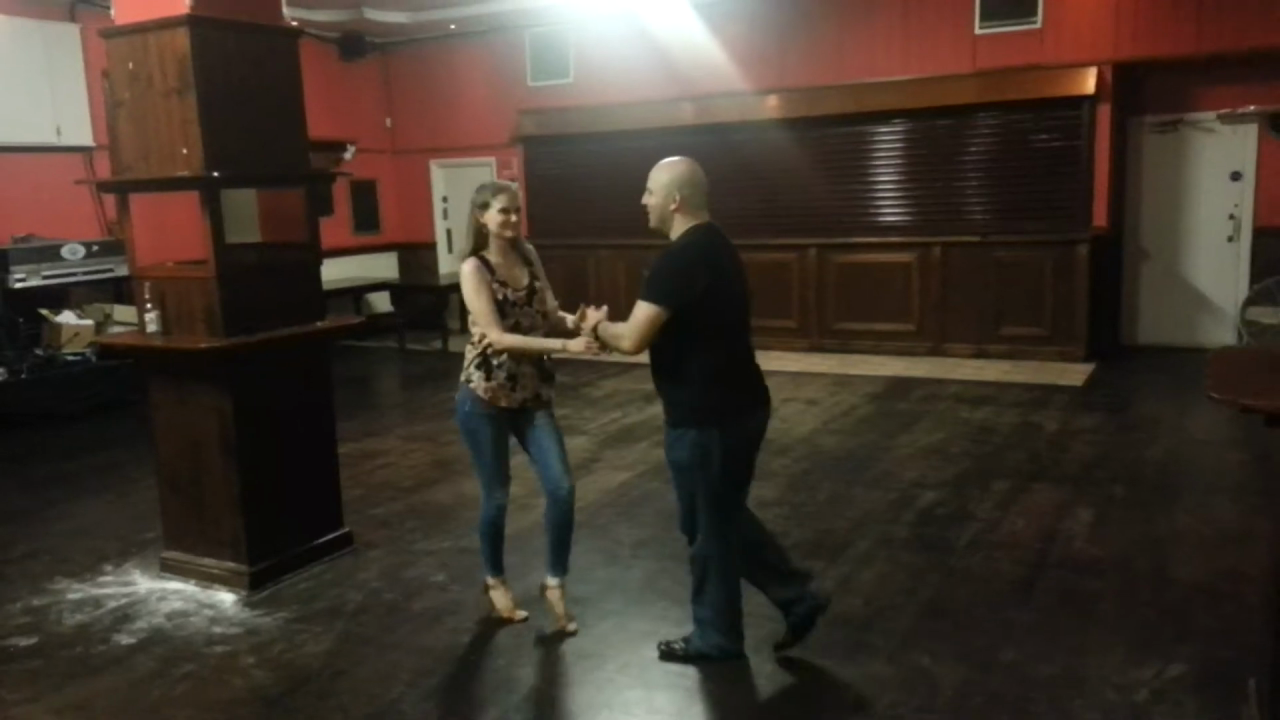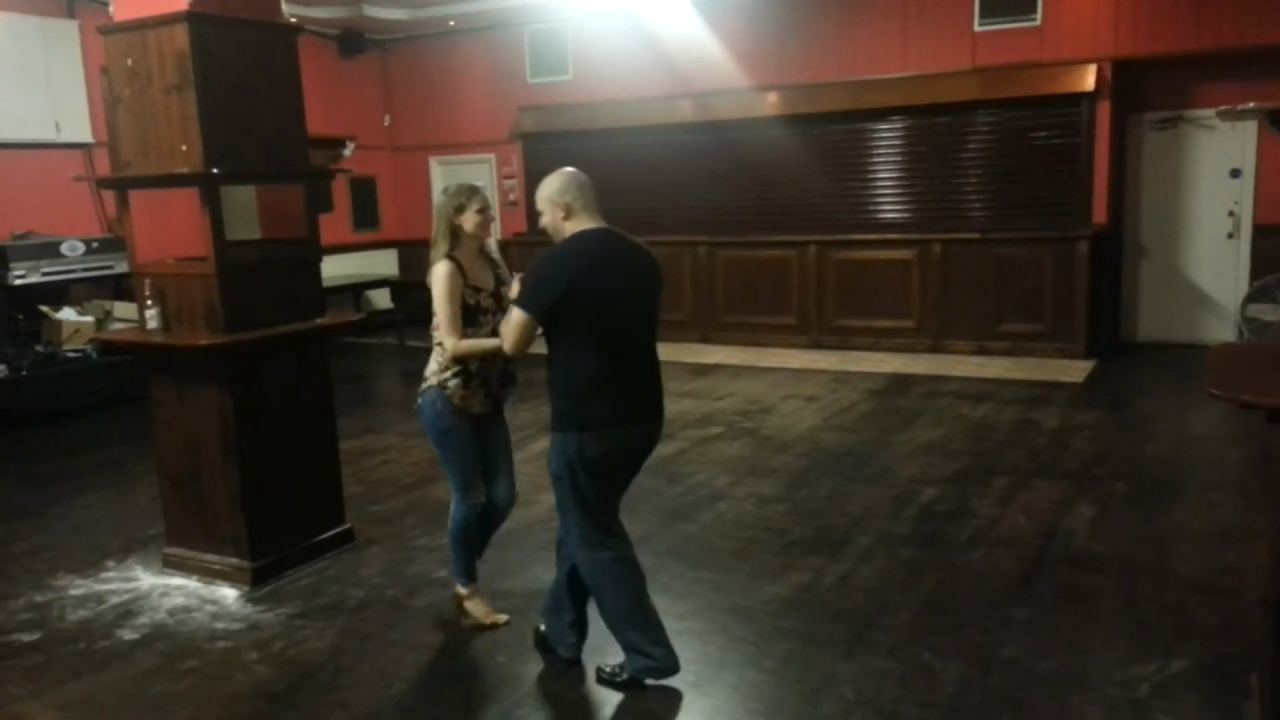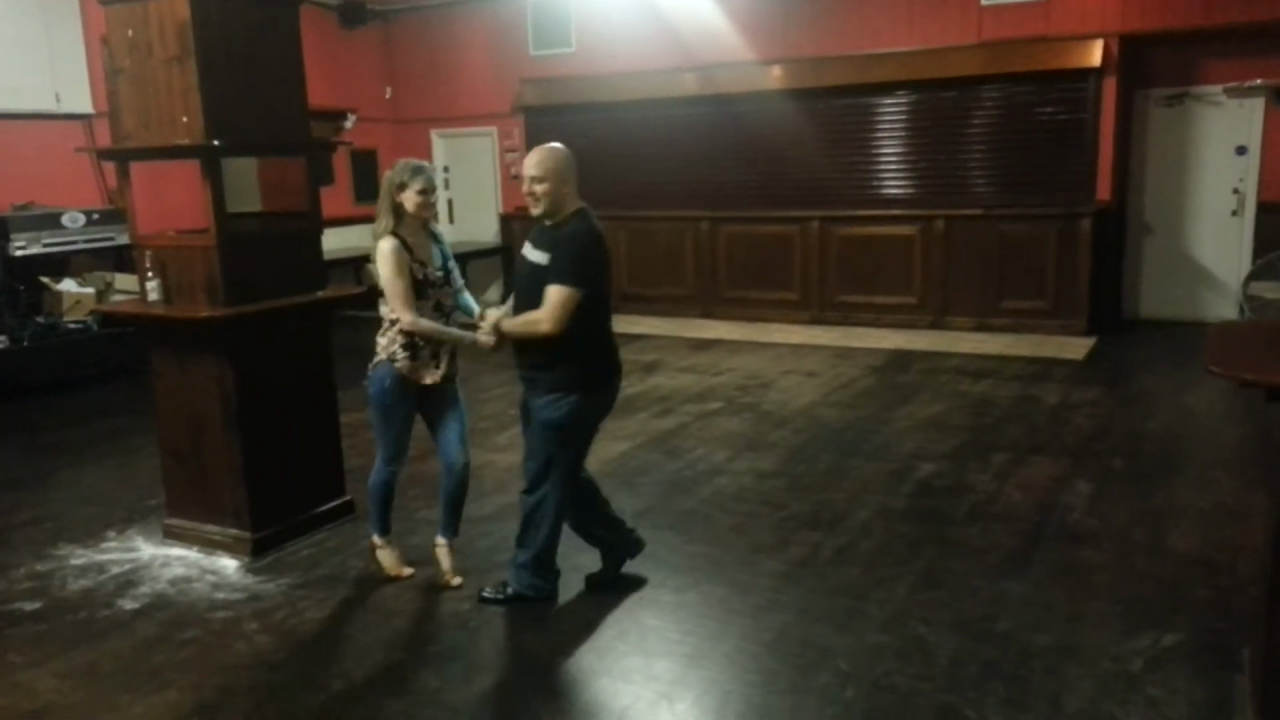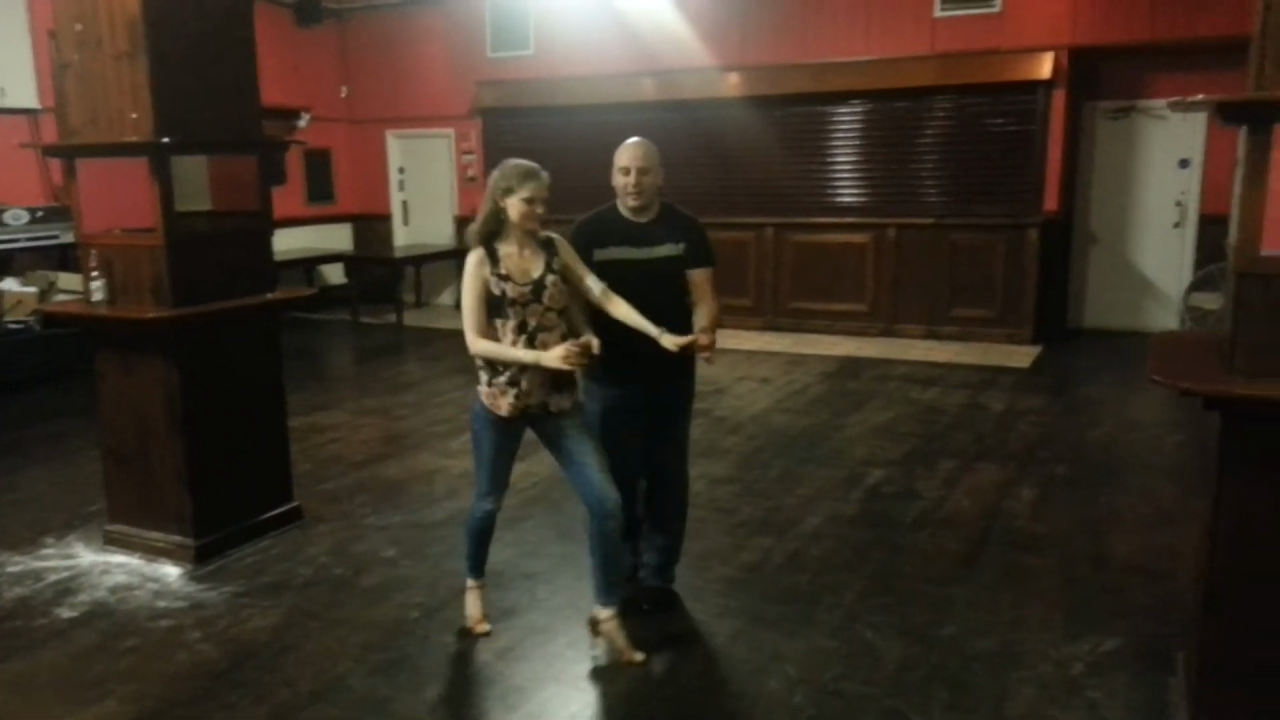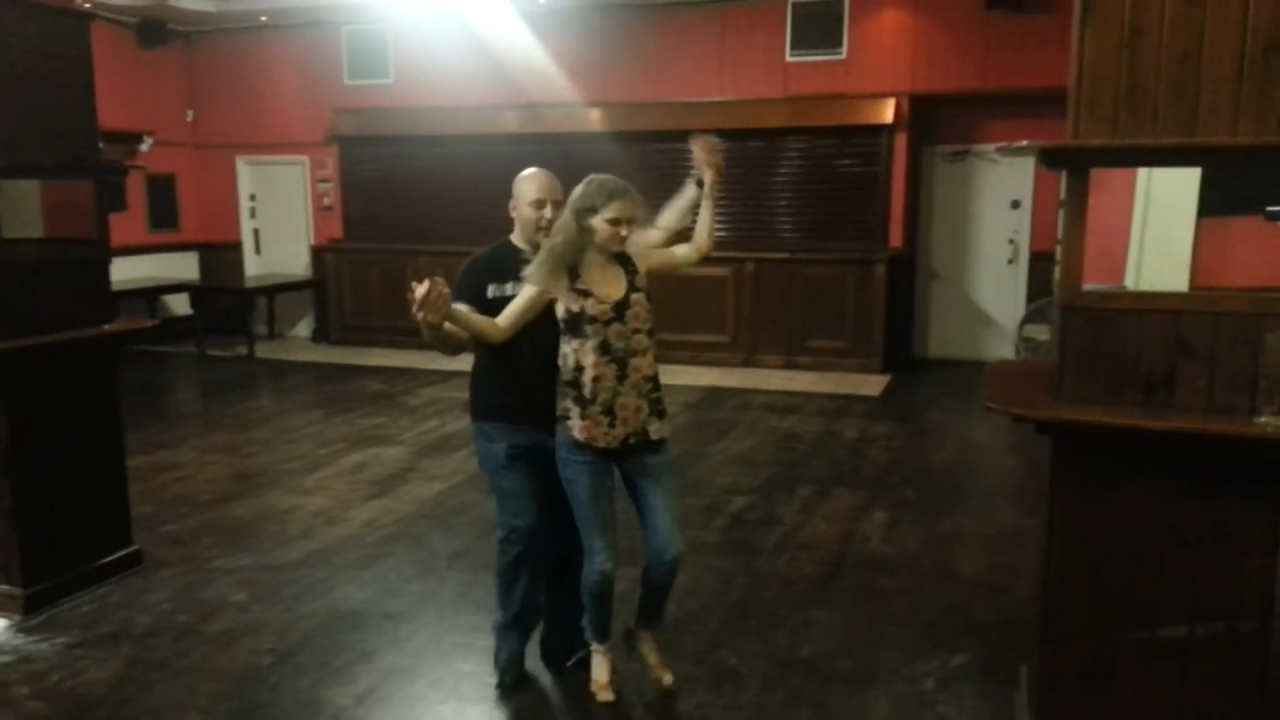
dt=1s
person 1, frame 1
left shoulder: (680, 259)
right shoulder: (714, 247)
left elbow: (634, 339)
left wrist: (598, 327)
right wrist: (611, 329)
left hip: (706, 417)
right hip: (739, 405)
left knee: (706, 526)
right knee: (724, 514)
left ankle: (717, 637)
right ankle: (796, 597)
person 1, frame 2
left shoulder: (557, 265)
right shoulder: (640, 258)
left elbow: (512, 343)
left wrist: (520, 302)
left hip: (586, 425)
right hip: (642, 416)
left knee: (595, 539)
right knee: (585, 524)
left ankle: (648, 654)
right ankle: (562, 632)
person 1, frame 3
left shoulder: (576, 240)
right shoulder: (551, 230)
left elbow: (550, 321)
left wrist: (499, 325)
right wrist: (507, 314)
left hip: (571, 384)
right hip: (557, 380)
left knee: (544, 480)
right knee: (559, 471)
left ankle: (531, 579)
right ankle: (617, 542)
person 1, frame 4
left shoulder: (686, 229)
right shoulder: (590, 231)
left elbow: (703, 296)
left wrist: (705, 331)
left hip: (669, 376)
right hip: (609, 379)
left knee: (667, 474)
right knee: (620, 473)
left ankle: (658, 572)
right ankle: (630, 553)
person 1, frame 5
right shoulder: (483, 268)
left elbow: (652, 237)
right elbow: (454, 341)
left wrist: (696, 188)
right wrist: (432, 323)
right hip: (505, 426)
left knee: (567, 534)
right knee: (524, 527)
left ankle: (562, 638)
right ankle: (511, 641)
person 2, frame 1
left shoulder: (528, 256)
right shoulder: (473, 269)
left elbow: (550, 315)
right elbow: (497, 338)
left wrist: (576, 324)
right wrist: (565, 346)
left hip: (532, 394)
right hip: (484, 397)
left knee: (560, 487)
right knee: (496, 495)
left ankle: (554, 583)
right ankle: (494, 582)
person 2, frame 2
left shoulder: (492, 261)
right shoulder: (447, 270)
left elbow: (511, 315)
right elbow: (453, 346)
left hip: (487, 396)
right hip: (447, 398)
left knee: (503, 493)
right knee: (469, 495)
left ankle: (467, 561)
right ankle: (465, 589)
person 2, frame 3
left shoulder: (434, 239)
right shoulder: (391, 247)
left elbow: (458, 291)
right elbow: (408, 319)
left wrist: (484, 317)
right wrist: (472, 338)
left hip: (440, 368)
right hip: (396, 370)
left knee: (457, 462)
right knee: (392, 461)
left ankle: (444, 542)
right ankle: (381, 539)
person 2, frame 4
left shoulder: (555, 248)
right shoulder: (481, 261)
left elbow: (603, 296)
right elbow: (475, 341)
left wrist: (659, 334)
right wrist: (541, 356)
left hip: (558, 399)
right hip: (499, 399)
left knee: (606, 504)
right knee: (488, 502)
left ankle: (606, 614)
right ankle: (474, 585)
person 2, frame 5
left shoulder: (637, 262)
right shoulder: (556, 276)
left elbow: (699, 246)
right elbow: (497, 331)
left wrist: (707, 184)
right wrist: (447, 310)
left hip: (645, 428)
right hip: (583, 436)
left knee: (668, 550)
right knee: (600, 559)
left ankle: (644, 633)
right ankle: (599, 649)
